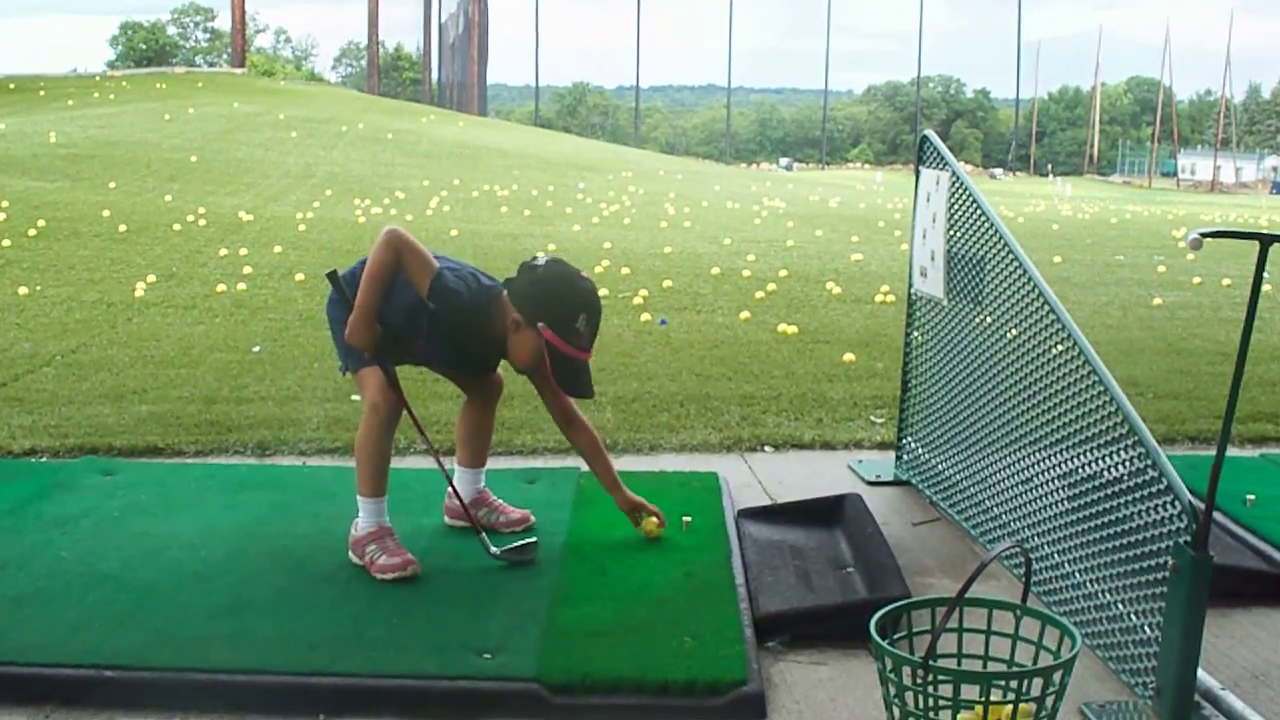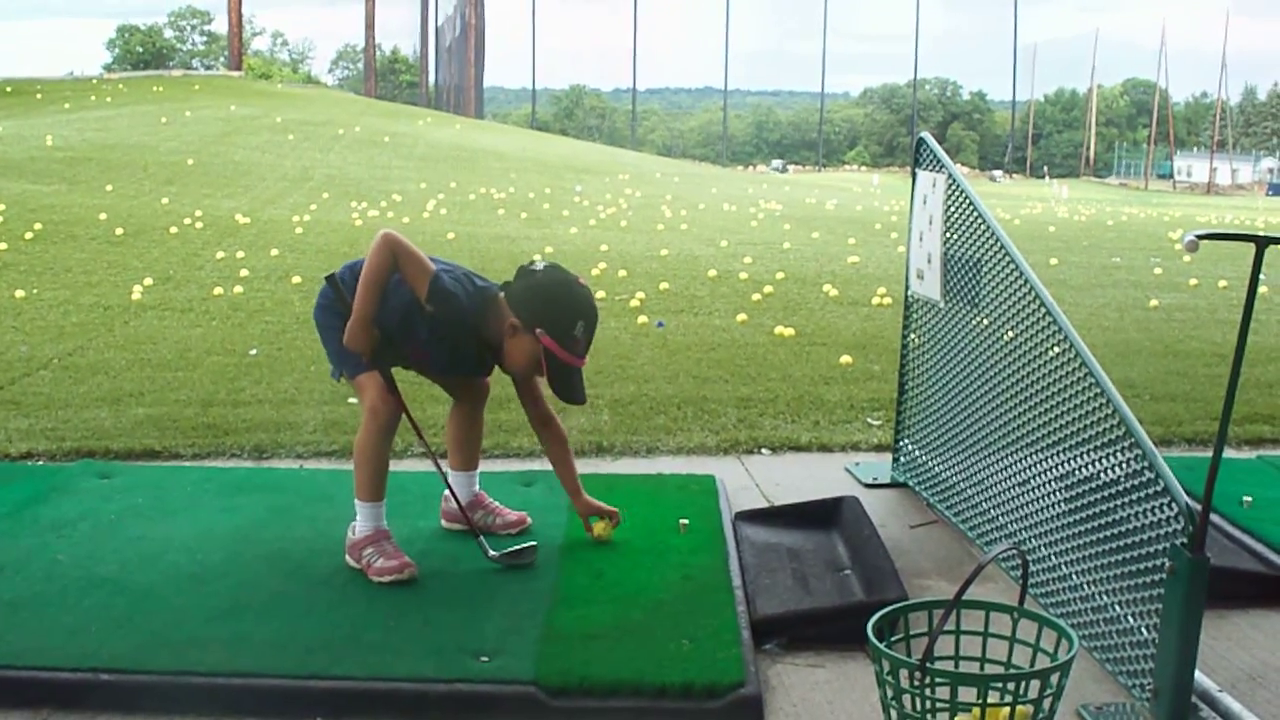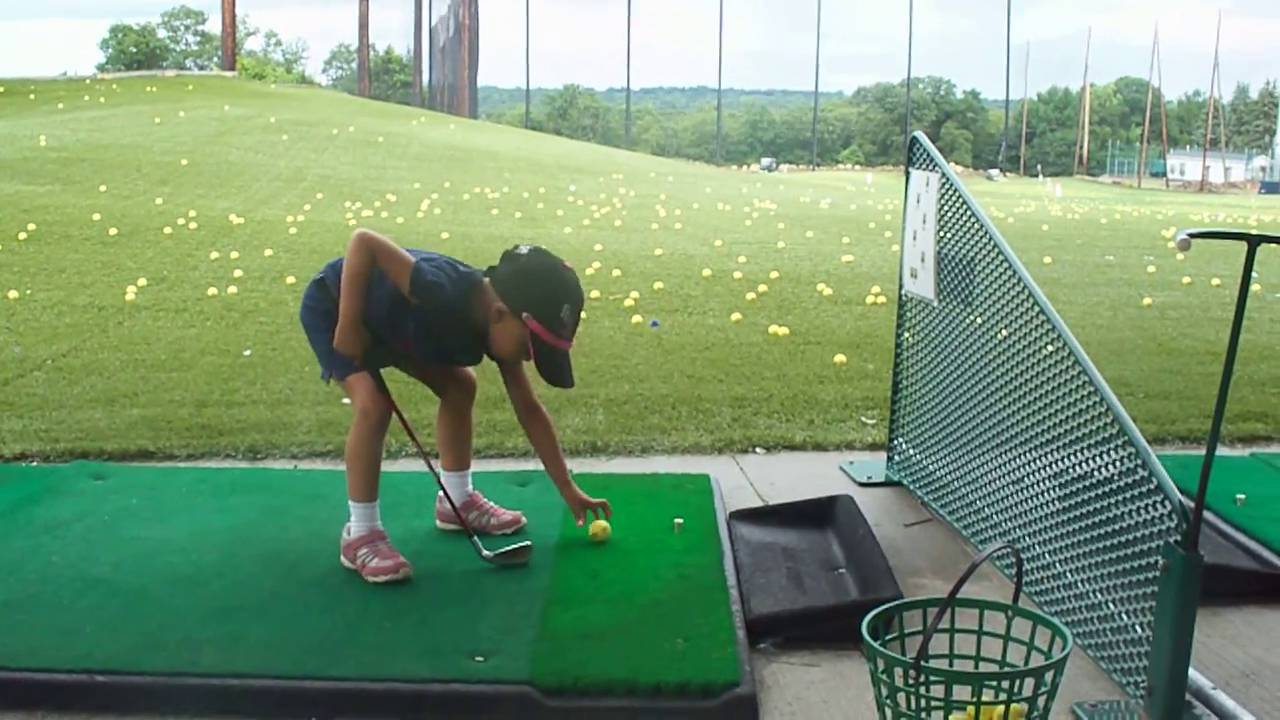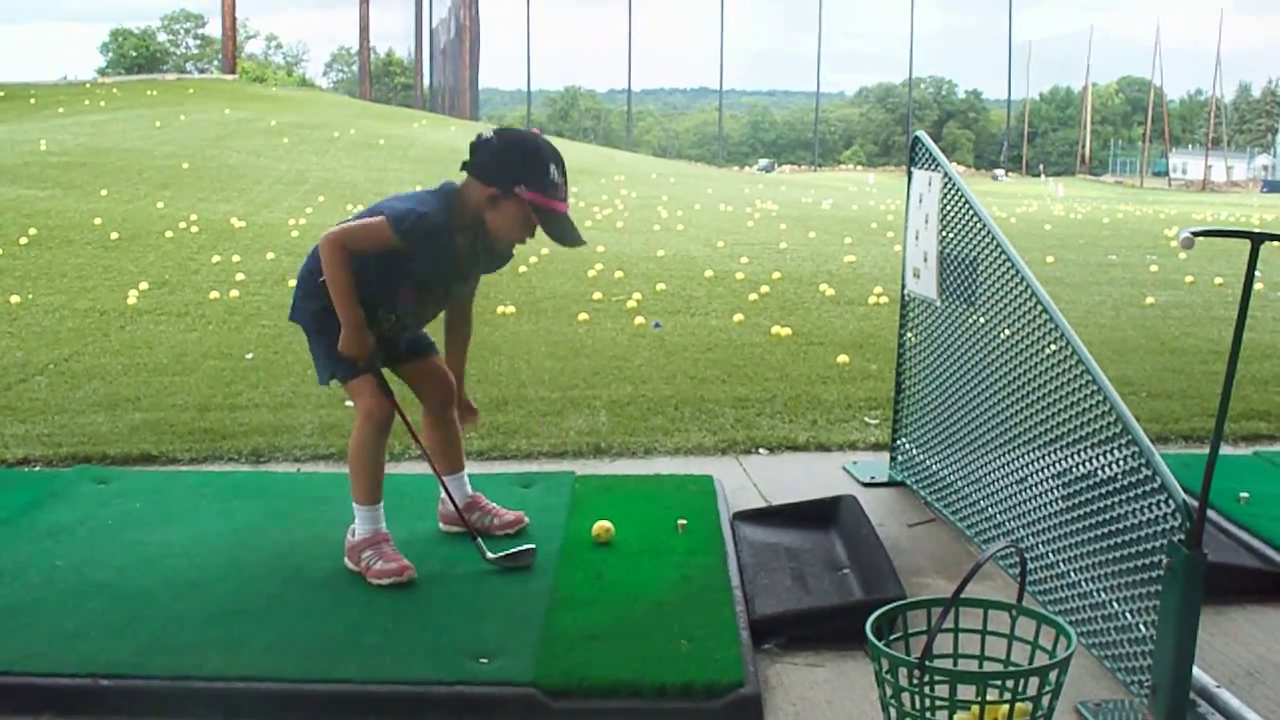
dt=0.3s
person 1, frame 1
left shoulder: (522, 337)
right shoulder: (459, 301)
left elbow: (570, 421)
right elbow: (392, 238)
left wrist: (620, 493)
right wrist: (362, 317)
left hip: (411, 314)
right hip: (360, 304)
left knee: (486, 386)
right knee: (383, 399)
left ankle: (467, 496)
right ankle: (369, 530)
person 1, frame 2
left shoulder: (507, 341)
right shoulder: (456, 304)
left elbow: (545, 423)
right elbow: (387, 242)
left wrist: (578, 498)
right wrist: (361, 321)
left hip: (399, 317)
right hip: (347, 308)
left knee: (472, 389)
right knee: (382, 403)
left ankle: (463, 498)
right ankle: (366, 533)
person 1, frame 3
left shoulder: (496, 324)
right shoulder: (442, 292)
left elbow: (529, 408)
right elbow: (362, 240)
left wrist: (566, 487)
right wrist: (352, 326)
left hip: (392, 318)
right hip: (335, 306)
left knee: (460, 385)
right knee: (373, 403)
left ankle: (459, 500)
right ankle: (361, 534)
person 1, frame 4
left shoulder: (481, 241)
right shoulder: (424, 221)
left elbow: (458, 312)
right elbow: (332, 242)
left wrist: (459, 388)
right wrist: (353, 327)
left hip: (388, 313)
right hip: (330, 299)
left knee: (439, 389)
right knee: (376, 404)
left ankle: (459, 502)
right ankle: (365, 535)
